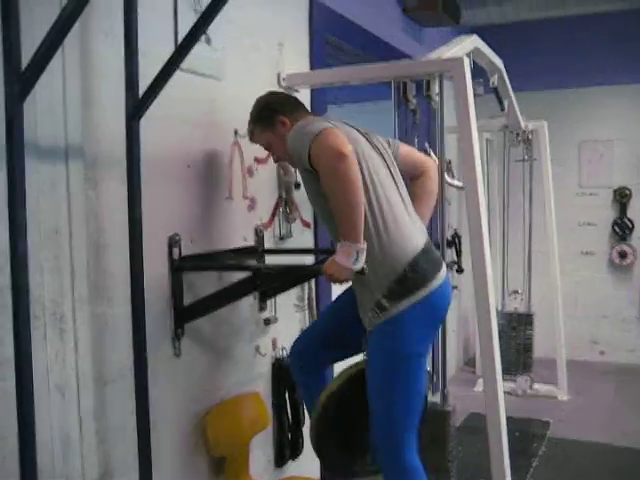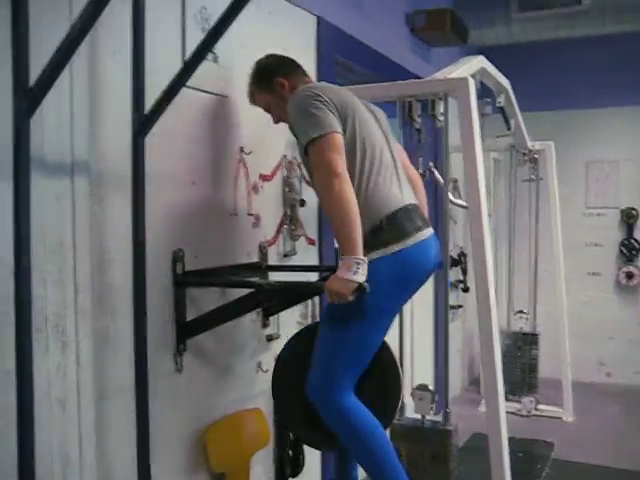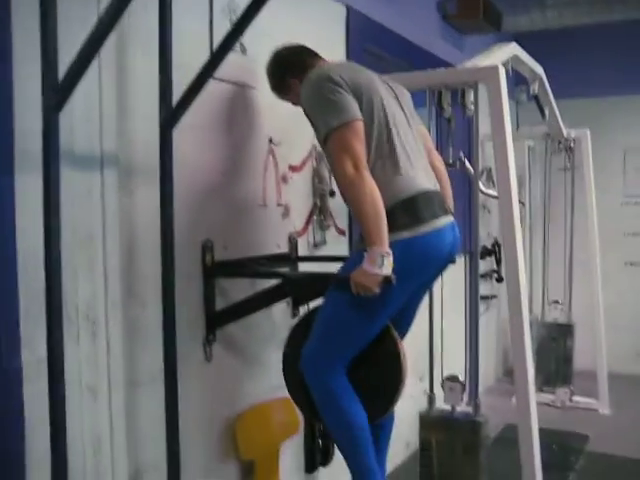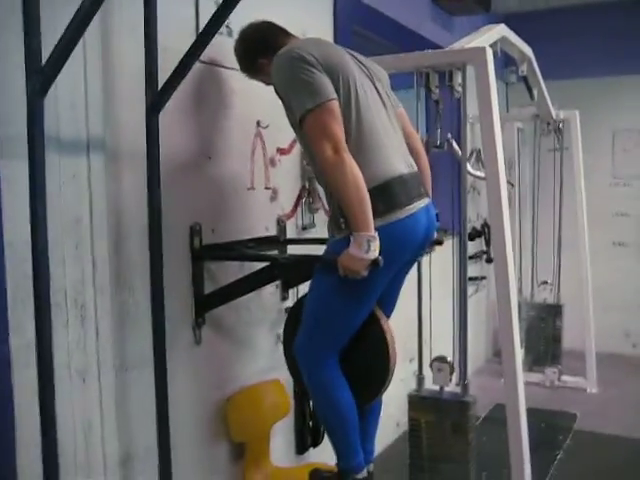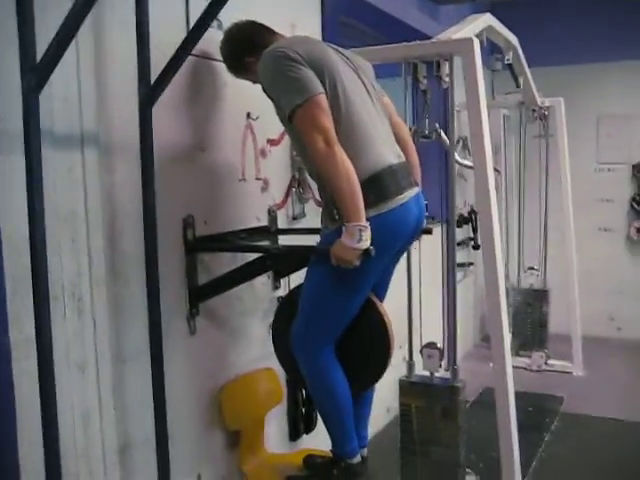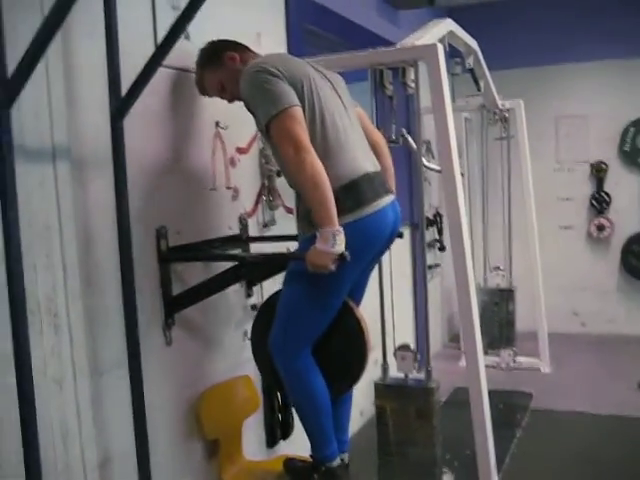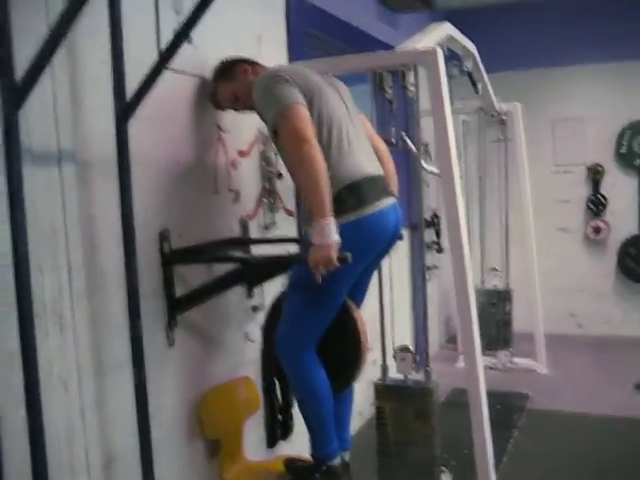
dt=0.4s
person 1, frame 1
left shoulder: (305, 131)
right shoulder: (361, 135)
left elbow: (338, 158)
right elbow: (428, 170)
left wrist: (349, 249)
left hip: (404, 296)
right hip: (396, 282)
left knee: (392, 444)
right knee: (307, 355)
person 1, frame 2
left shoulder: (307, 100)
right shoulder: (354, 103)
left elbow: (335, 180)
right elbow: (412, 177)
left wrist: (350, 265)
left hip: (388, 251)
right hip: (417, 244)
left knee: (327, 389)
right knee: (339, 373)
person 1, frame 3
left shoulder: (321, 83)
right shoulder: (383, 85)
left elbow: (354, 170)
right elbow: (435, 164)
left wrist: (376, 257)
left hip: (405, 237)
right hip: (439, 230)
left knee: (321, 363)
person 1, frame 4
left shoulder: (292, 62)
right shoulder: (357, 62)
left elbow: (334, 152)
right elbow: (413, 140)
left wrist: (361, 240)
right wrist: (424, 209)
left hip: (381, 224)
right hip: (416, 213)
left knee: (314, 353)
person 1, frame 5
left shoulder: (278, 59)
right shoulder: (342, 57)
left elbow: (325, 144)
right elbow: (400, 129)
left wrist: (353, 230)
left hip: (374, 213)
right hip: (406, 202)
left knee: (311, 342)
right knee: (351, 333)
person 1, frame 6
left shoulder: (260, 73)
right shoulder: (315, 73)
left elbow: (300, 152)
right elbow: (377, 140)
left wrist: (327, 237)
left hip: (350, 220)
right hip: (381, 210)
left knee: (289, 346)
person 1, frame 7
left shoulder: (270, 82)
right shoulder: (323, 82)
left elbow: (304, 147)
right elbow: (380, 147)
left wrist: (322, 230)
left hip: (351, 218)
right hip: (383, 212)
left knee: (294, 345)
